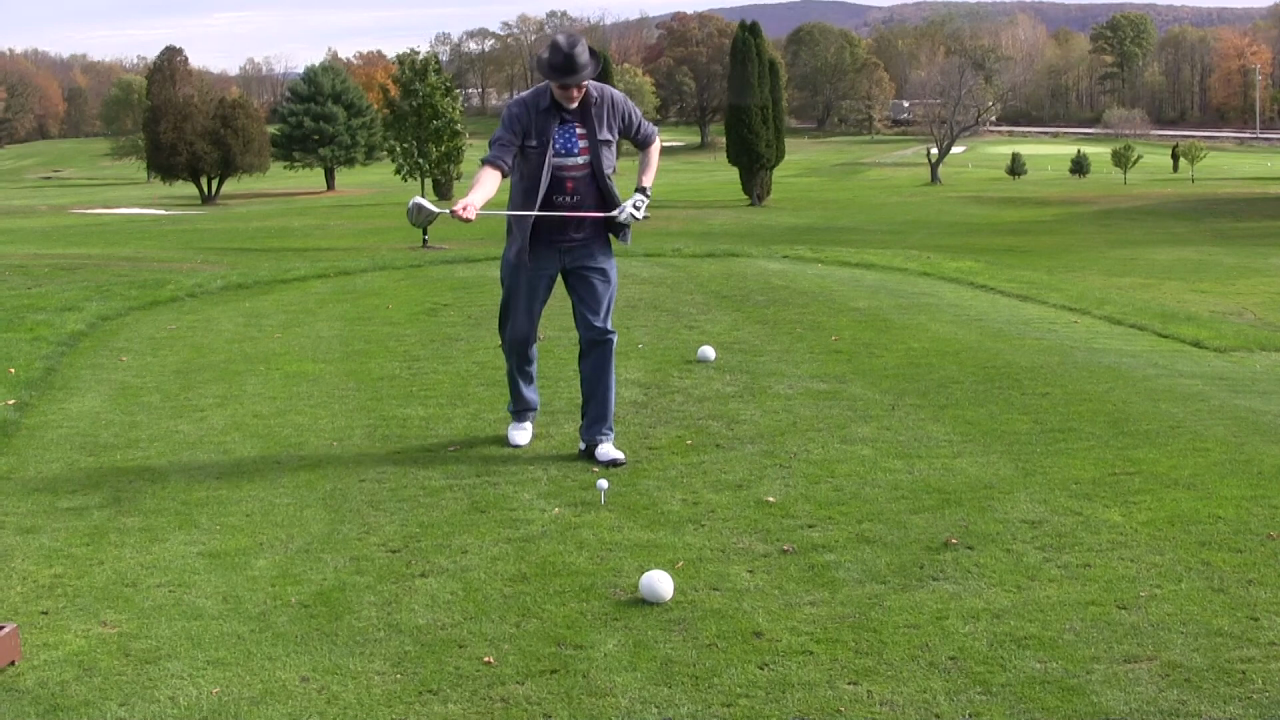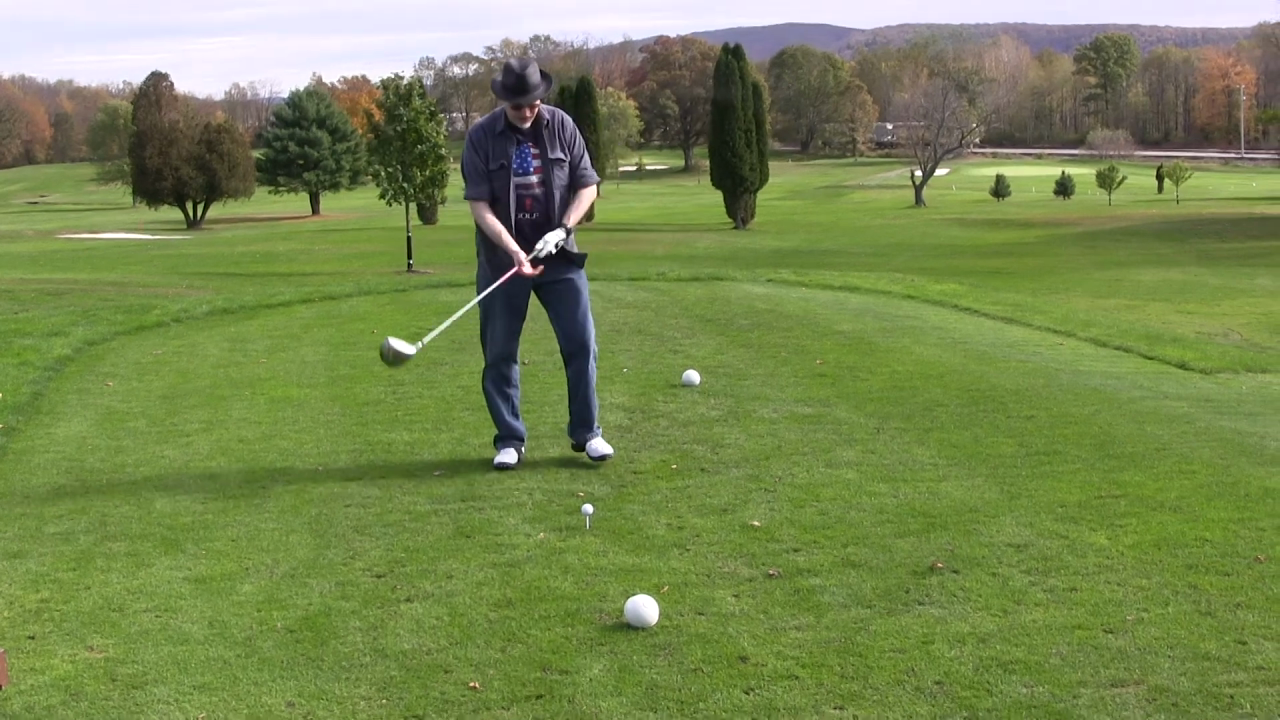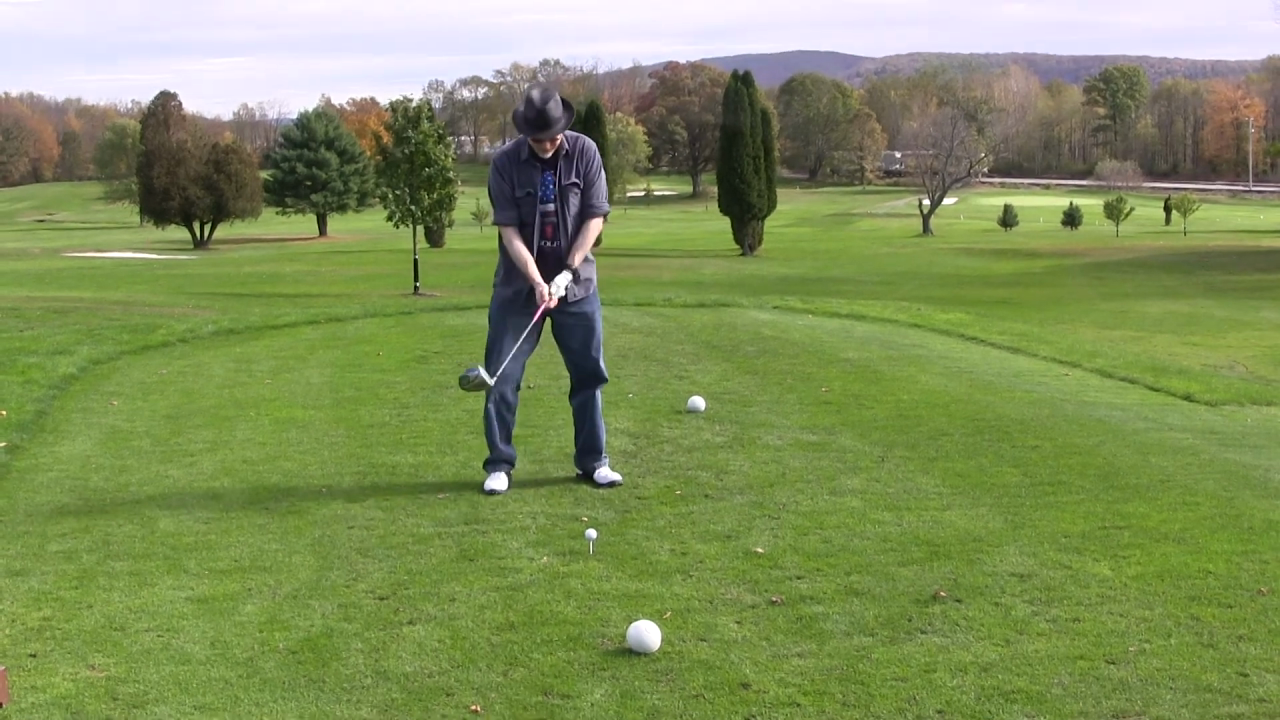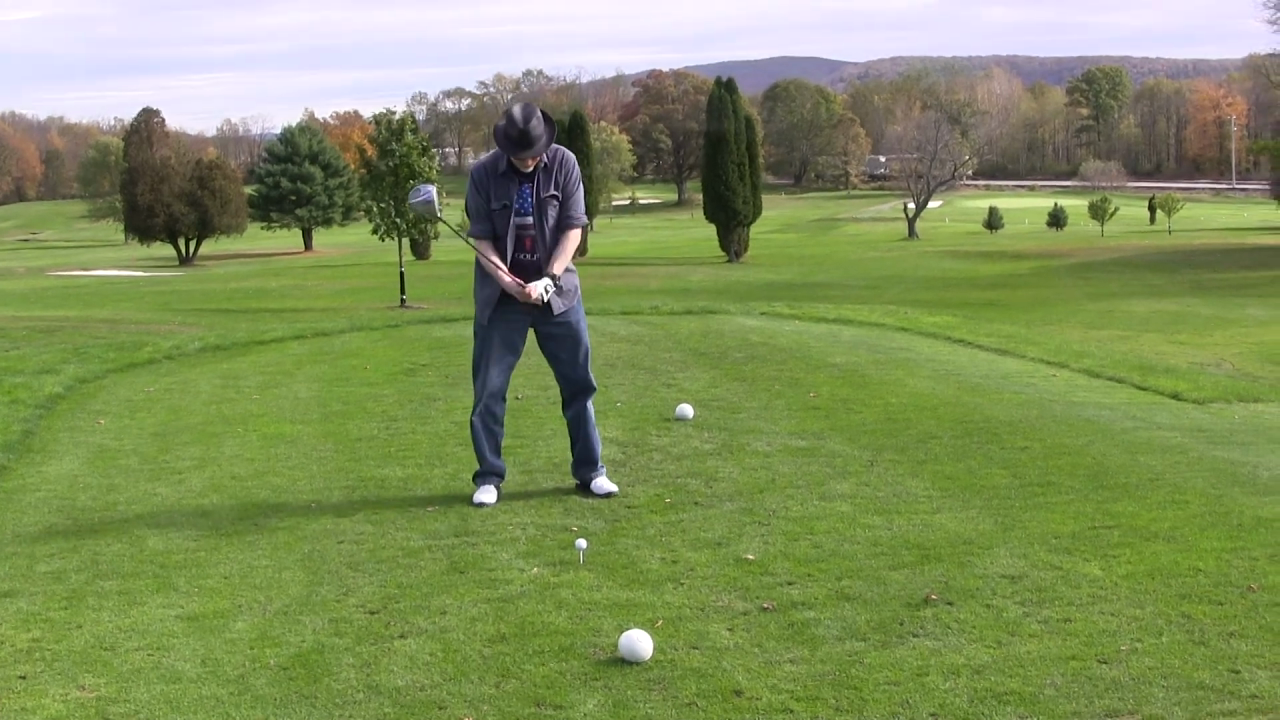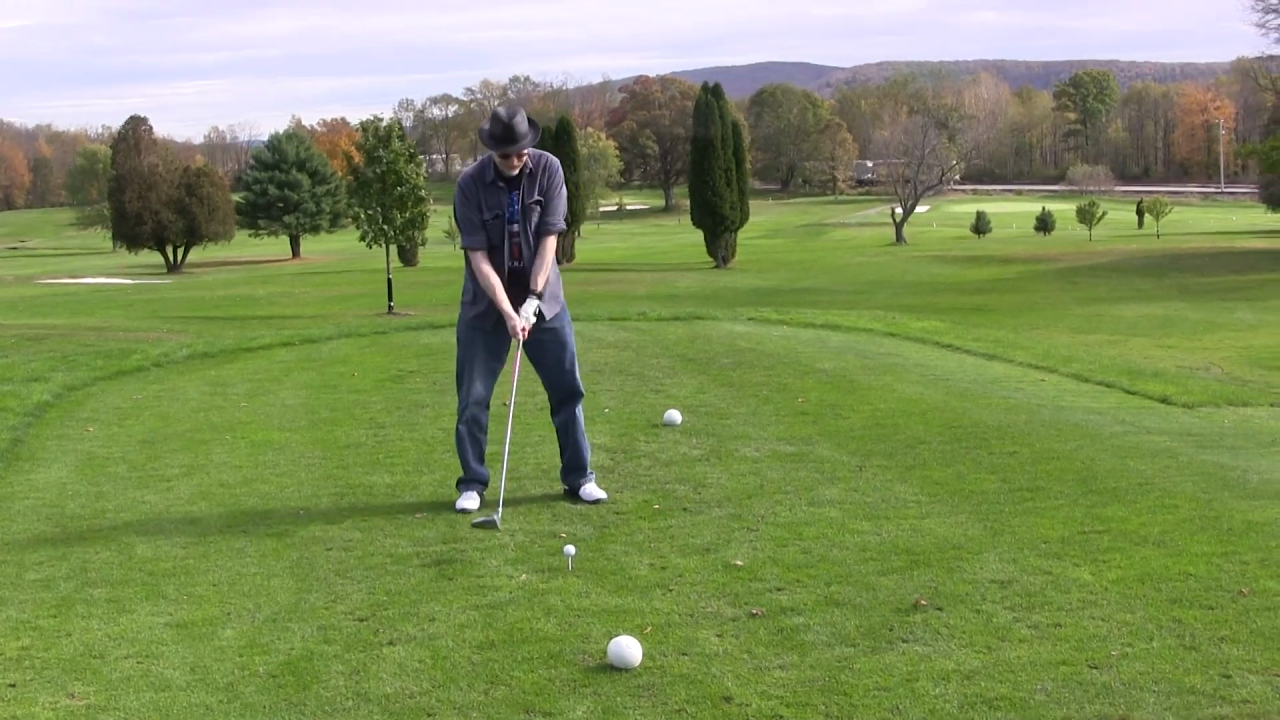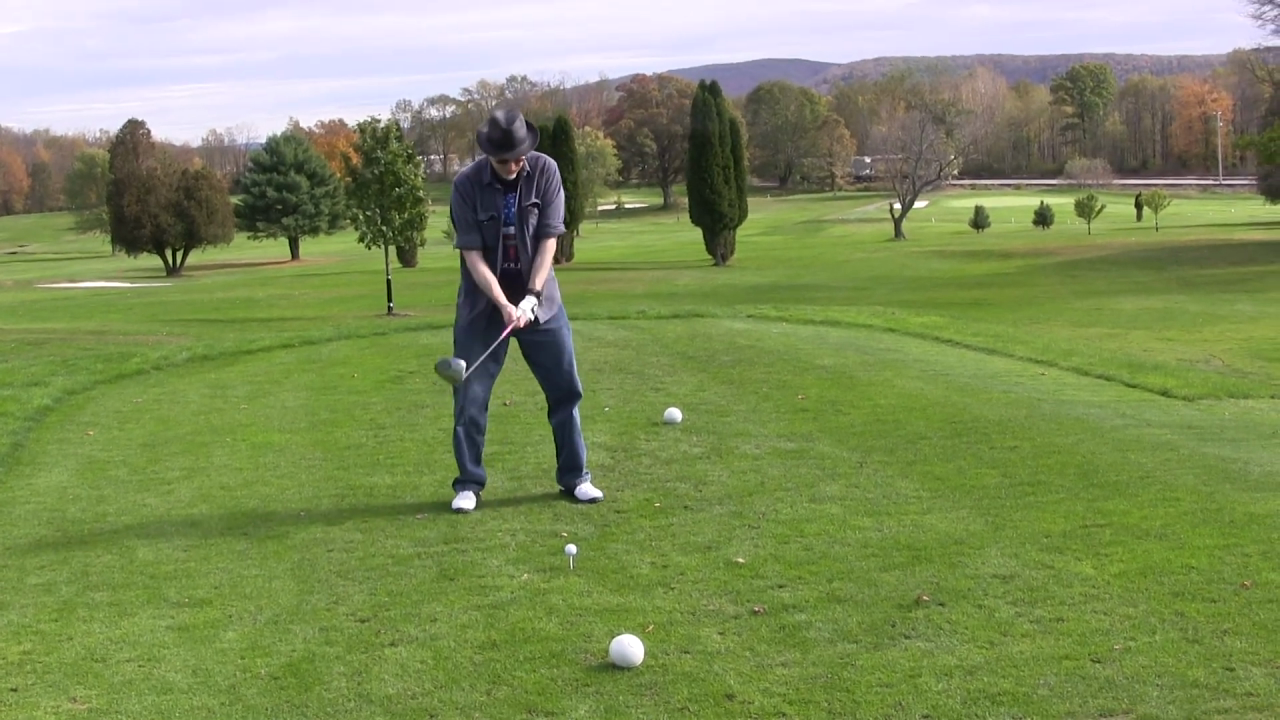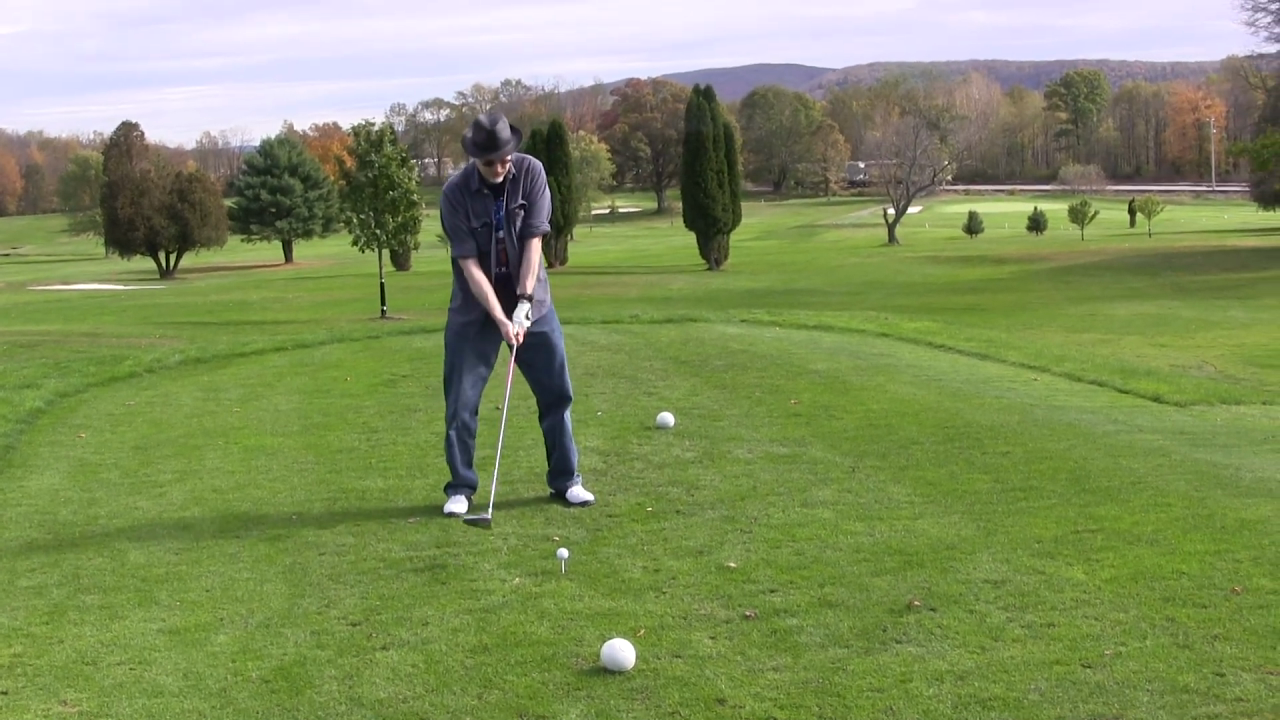
dt=0.5s
person 1, frame 1
left shoulder: (611, 103)
right shoulder: (521, 110)
left elbow: (651, 141)
right elbow: (497, 163)
left wrist: (642, 192)
right wrist: (473, 200)
left hip: (591, 242)
right hip: (534, 242)
left knee: (598, 335)
right knee: (518, 332)
left ankle: (597, 435)
right ankle: (523, 412)
person 1, frame 2
left shoulder: (561, 125)
right shoulder: (480, 136)
left elbow: (587, 185)
right elbow: (479, 203)
left wrist: (562, 230)
right wrist: (513, 251)
left hip: (559, 254)
right hip: (504, 260)
left knee: (580, 342)
right knee: (499, 353)
left ankle: (586, 432)
right ankle: (510, 439)
person 1, frame 3
left shoulder: (585, 151)
right shoulder: (505, 162)
left elbow: (594, 217)
right elbow: (509, 230)
left wrist: (567, 273)
right wrist: (536, 282)
left hip: (575, 280)
right hip: (519, 283)
left knee: (589, 372)
right knee: (503, 375)
left ankle: (592, 460)
right ankle: (499, 463)
person 1, frame 4
left shoulder: (564, 163)
right shoulder: (483, 173)
left elbow: (573, 229)
right elbow: (481, 239)
left wrist: (547, 280)
right wrist: (506, 281)
left hip: (557, 290)
right hip: (500, 296)
left knee: (579, 382)
right knee: (489, 388)
left ankle: (590, 470)
right ankle: (489, 476)
person 1, frame 5
left shoulder: (548, 169)
right shoulder: (470, 184)
left elbow: (549, 238)
right elbow: (477, 255)
left wrist: (532, 299)
right wrist: (506, 312)
left hip: (543, 297)
right hip: (486, 303)
left knee: (567, 387)
right knee: (473, 395)
left ankle: (579, 477)
right ankle: (472, 483)
person 1, frame 6
left shoulder: (546, 170)
right shoulder: (466, 183)
left elbow: (549, 239)
right elbow: (472, 254)
left wrist: (531, 297)
right wrist: (502, 304)
left hip: (539, 300)
right hip: (483, 303)
left knee: (565, 388)
right knee: (470, 395)
left ankle: (574, 475)
right ankle: (468, 483)
person 1, frame 7
left shoulder: (531, 172)
right shoulder: (455, 192)
left elbow: (533, 241)
right elbow: (469, 263)
left wrist: (523, 303)
right wrist: (500, 318)
left hip: (531, 302)
right hip: (474, 309)
left knee: (557, 391)
right knee: (461, 399)
left ankle: (565, 479)
right ankle: (461, 486)
